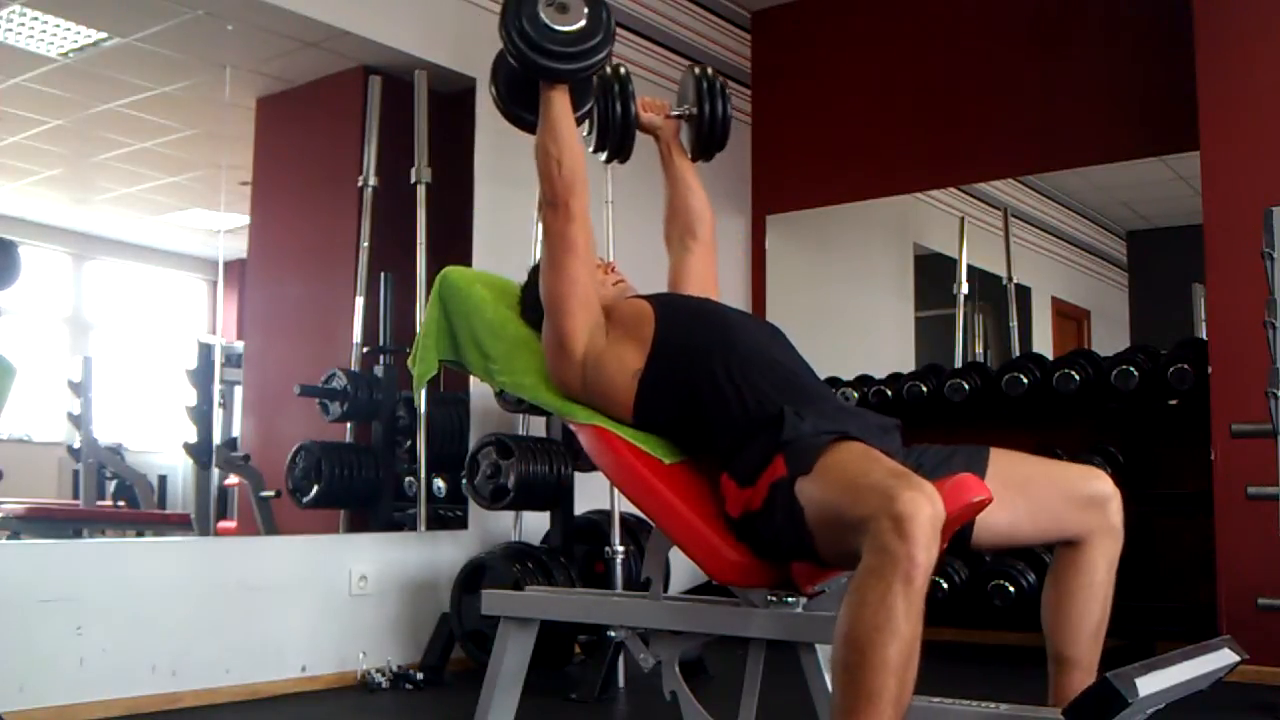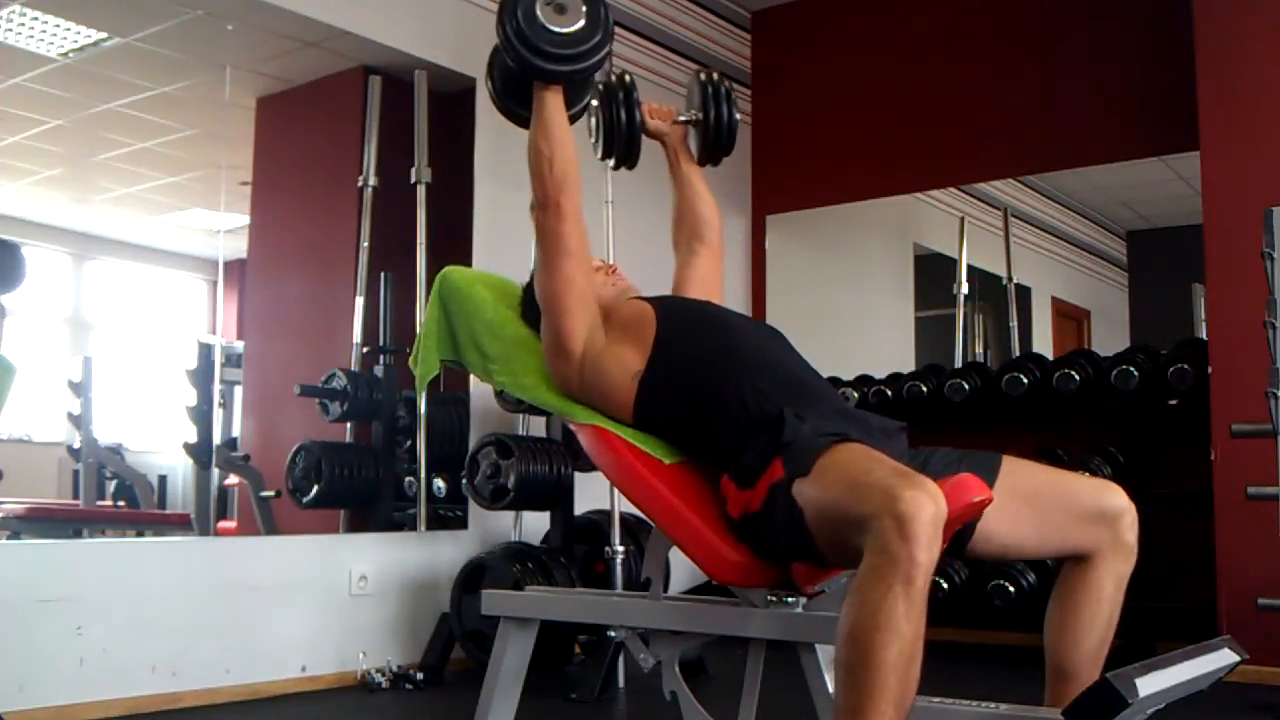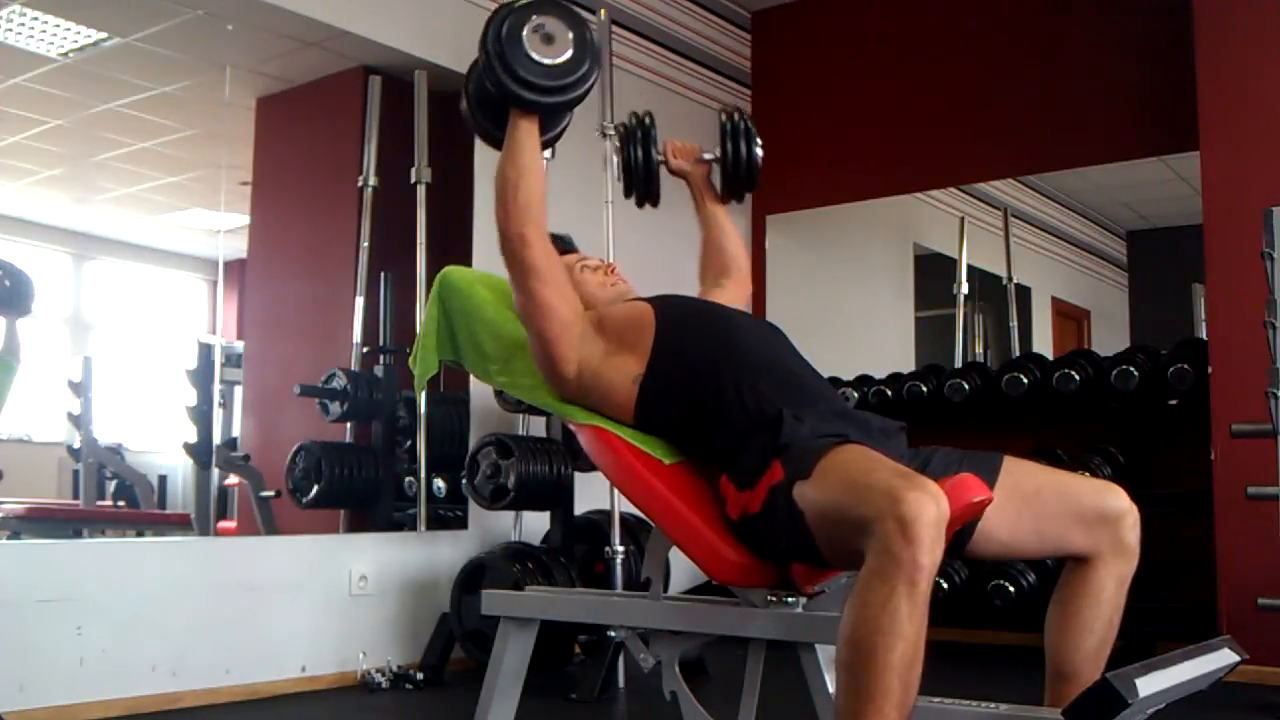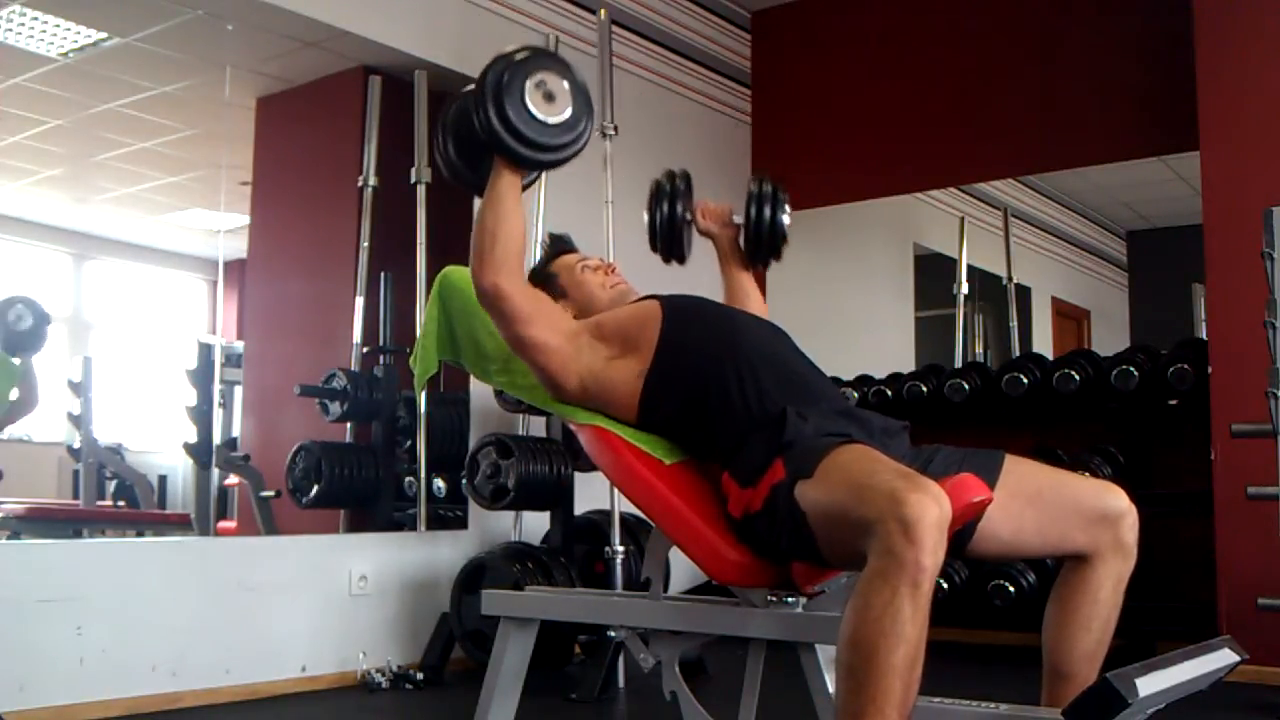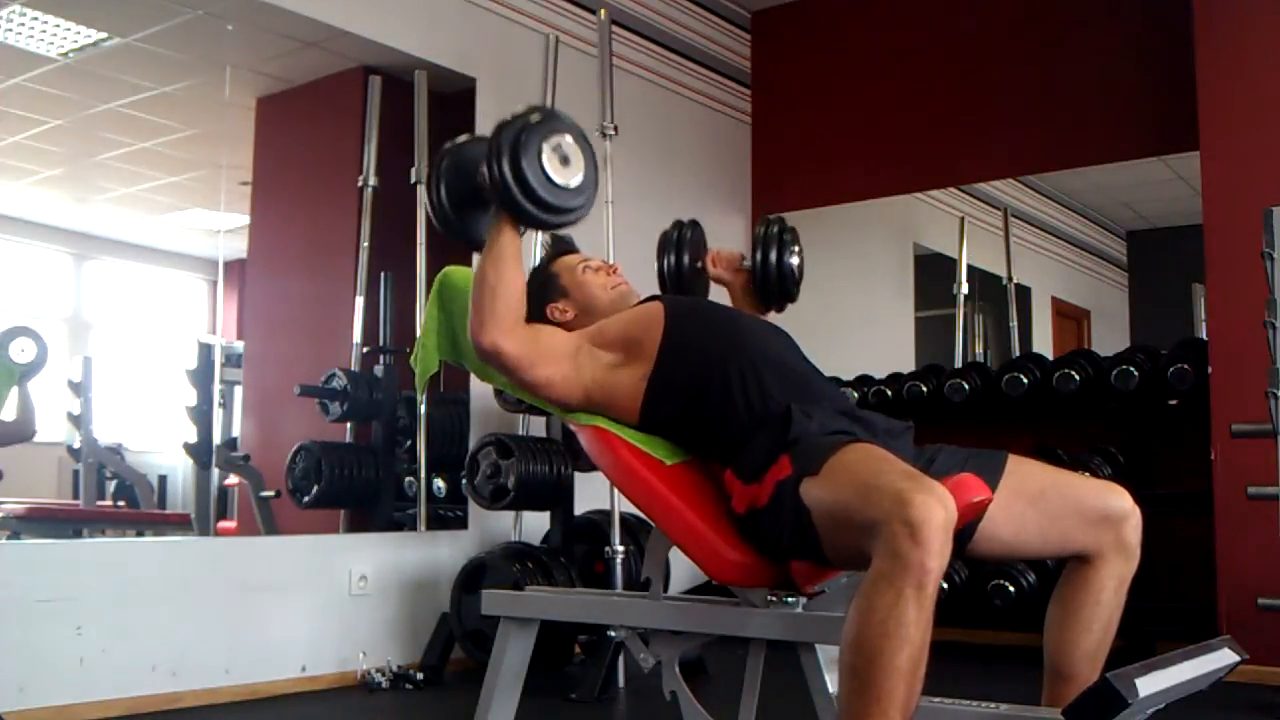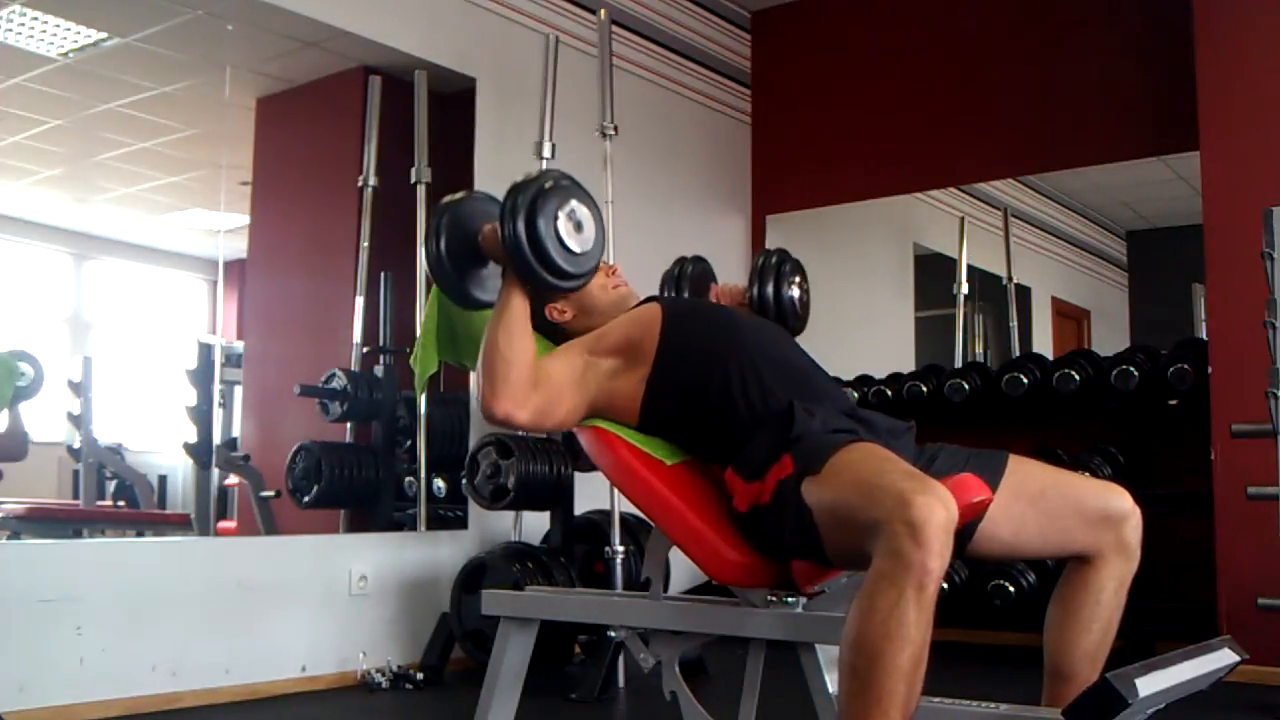
dt=0.4s
person 1, frame 1
left shoulder: (674, 319)
right shoulder: (582, 342)
left elbow: (693, 234)
right elbow: (565, 204)
left wrist: (668, 141)
right wrist: (556, 87)
left hip: (861, 441)
right hip: (778, 463)
left knee: (1096, 502)
right knee: (908, 516)
person 1, frame 2
left shoulder: (675, 320)
right shoulder: (583, 342)
left elbow: (701, 241)
right elbow: (555, 206)
left wrist: (676, 148)
right wrist: (549, 86)
left hip: (867, 441)
right hip: (779, 460)
left knee: (1110, 516)
right knee: (909, 516)
person 1, frame 3
left shoulder: (670, 330)
right shoulder: (581, 347)
left elbow: (731, 281)
right elbow: (520, 237)
left wrist: (701, 189)
right wrist: (526, 115)
left hip: (863, 439)
right hip: (779, 460)
left knee: (1111, 518)
right knee: (912, 517)
person 1, frame 4
left shoulder: (672, 334)
right shoulder: (583, 349)
left elbow: (752, 342)
right elbow: (497, 284)
left wrist: (729, 249)
right wrist: (508, 167)
left hip: (868, 438)
right hip: (784, 455)
left knee: (1110, 516)
right knee: (913, 519)
person 1, frame 5
left shoulder: (675, 333)
right shoulder: (586, 353)
right elbow: (498, 340)
left wrist: (745, 295)
right wrist: (507, 217)
left hip: (869, 436)
right hip: (787, 452)
left knee: (1113, 518)
right knee: (919, 521)
person 1, frame 6
left shoulder: (672, 331)
right shoulder: (588, 356)
right elbow: (510, 404)
left wrist: (744, 319)
right wrist: (517, 275)
left hip: (868, 435)
right hip: (790, 451)
left knee: (1113, 519)
right knee: (919, 521)
